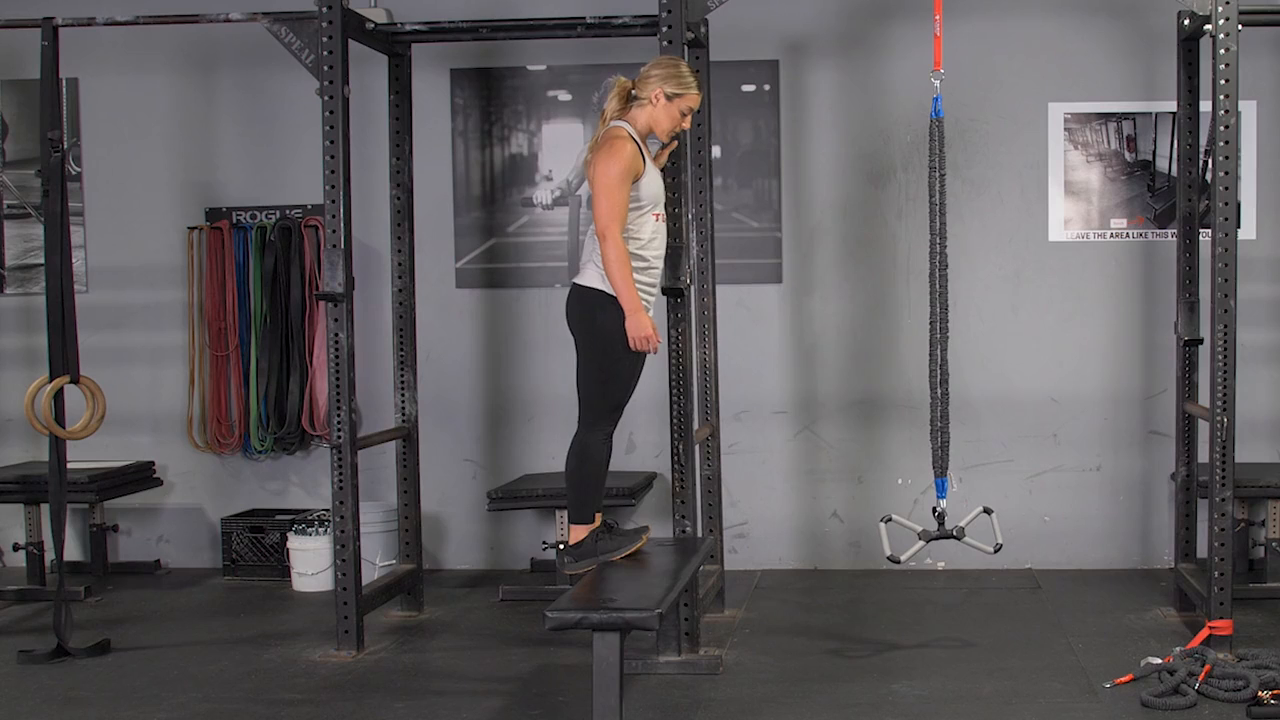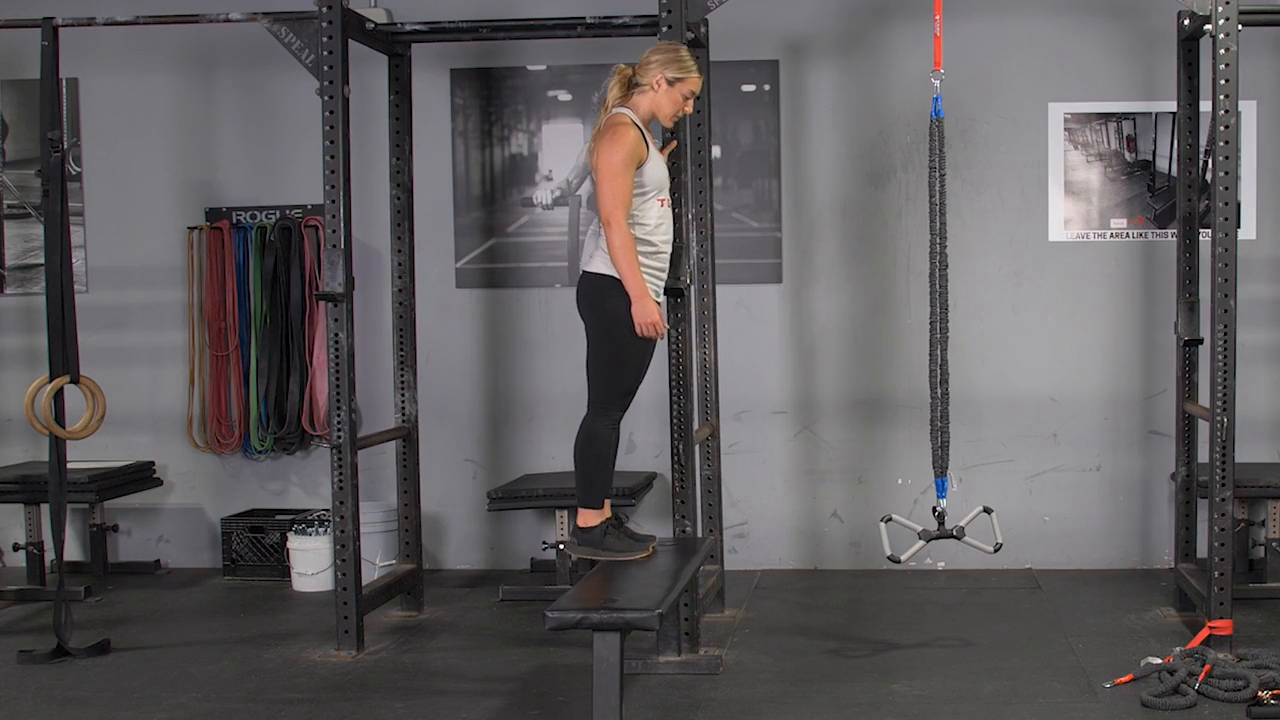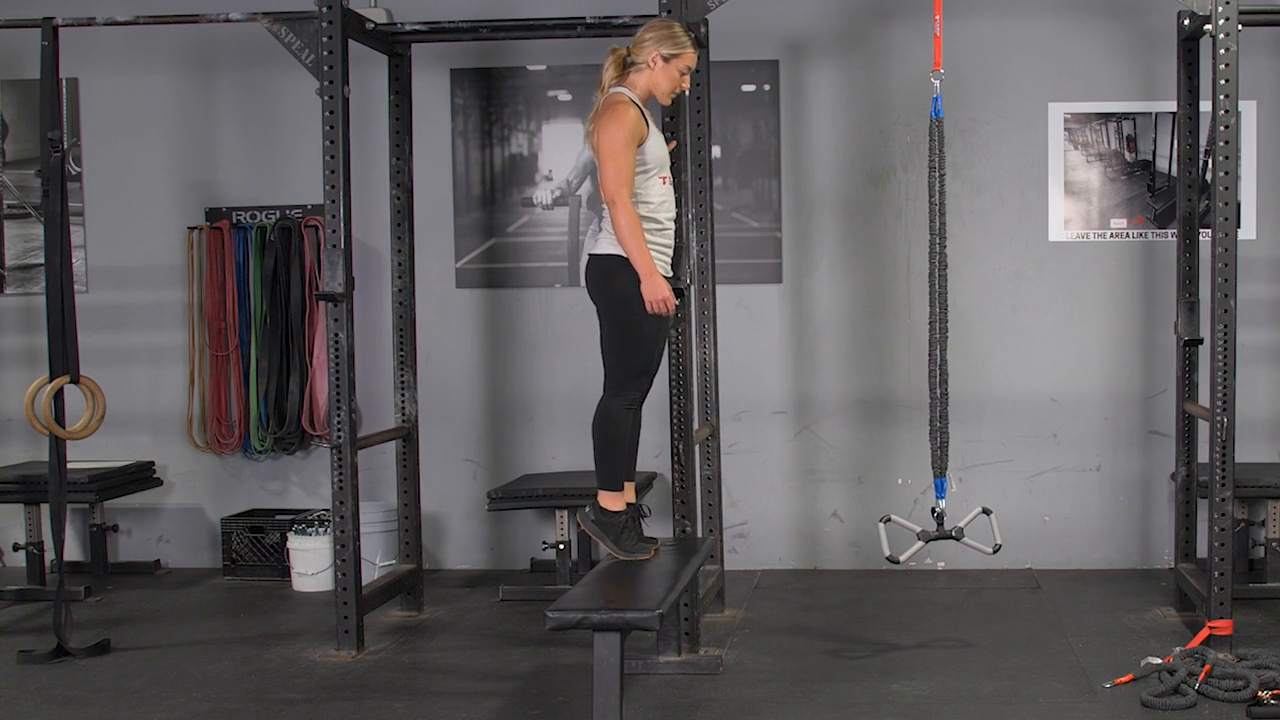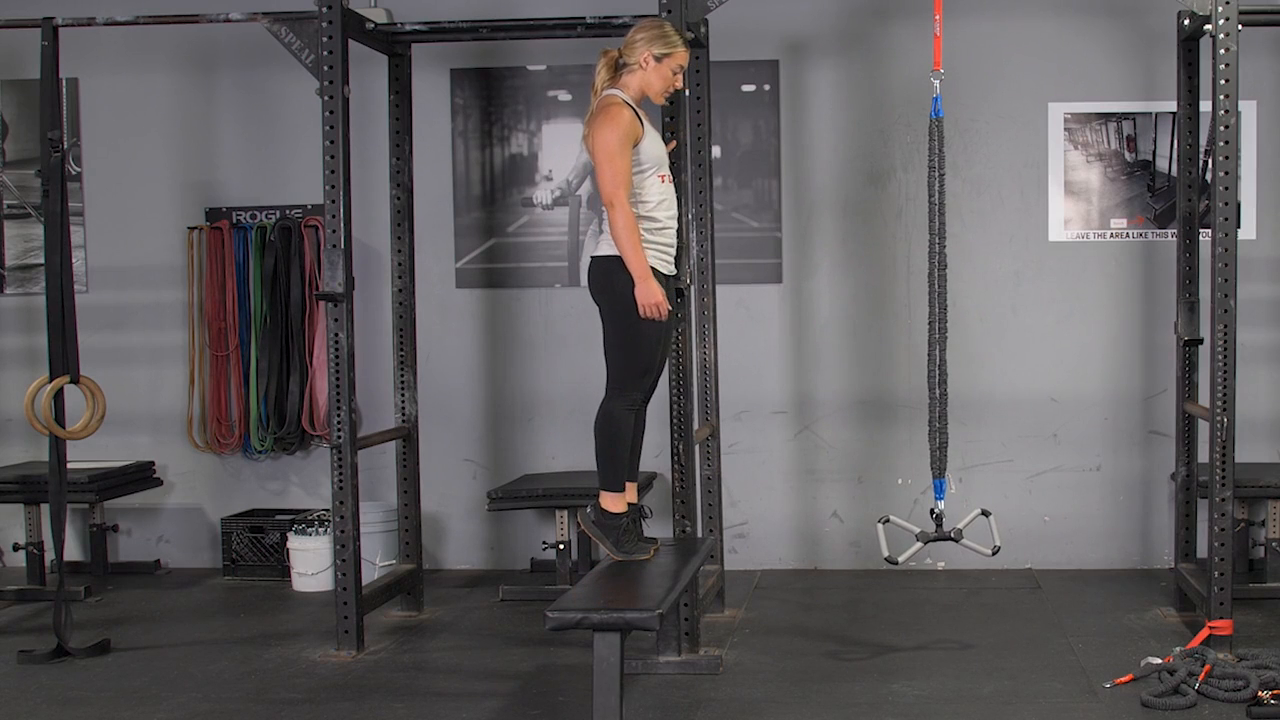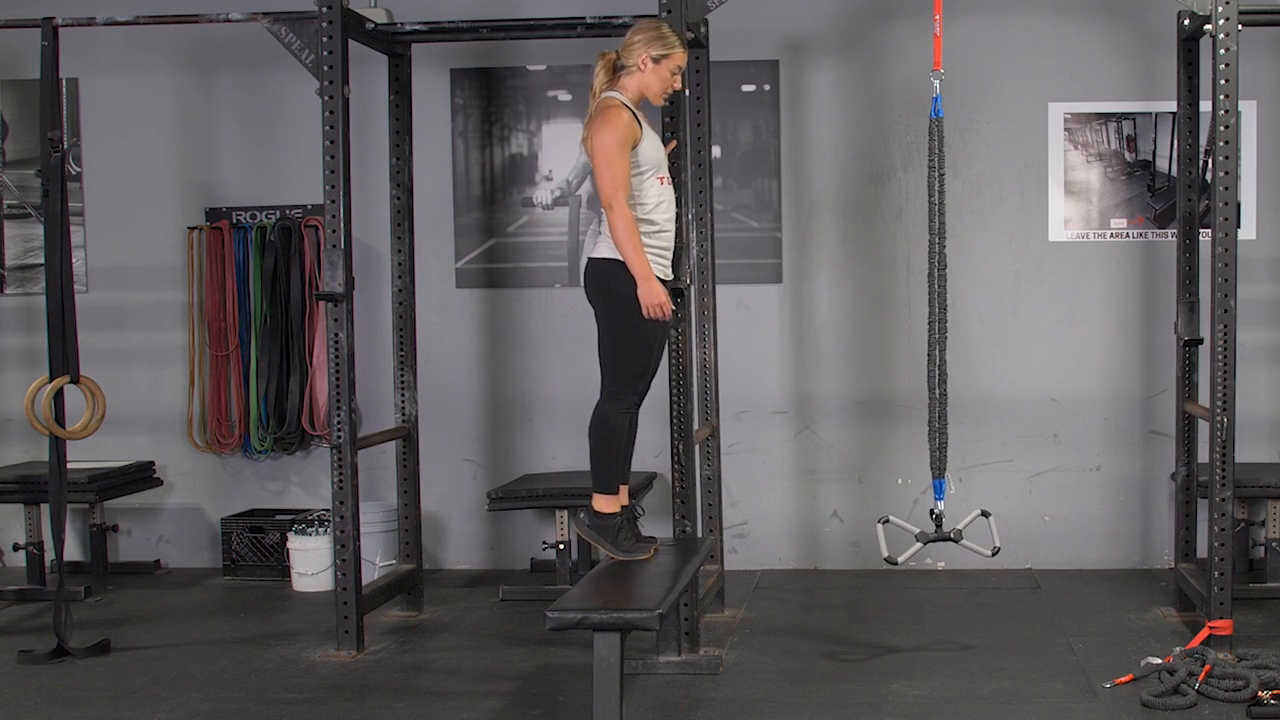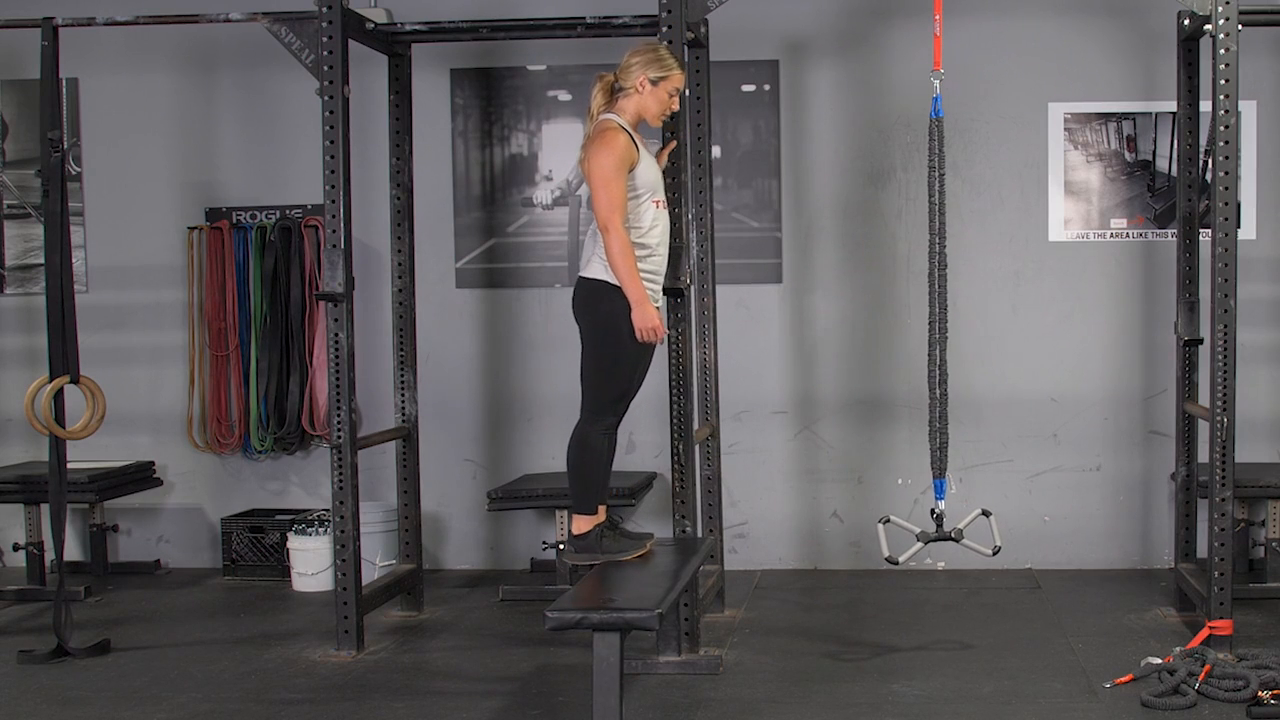
dt=0.4s
person 1, frame 1
left shoulder: (635, 146)
right shoulder: (618, 145)
right elbow: (608, 235)
left wrist: (659, 165)
right wrist: (634, 311)
left hip: (621, 305)
right hip: (607, 304)
left knee: (602, 422)
right knee: (597, 421)
left ankle: (591, 529)
right ankle: (580, 542)
person 1, frame 2
left shoulder: (639, 133)
right shoulder: (622, 132)
right elbow: (613, 221)
left wrist: (663, 157)
right wrist: (640, 297)
left hip: (630, 291)
right hip: (615, 291)
left knee: (612, 408)
right knee: (606, 408)
left ankle: (601, 519)
right ankle: (589, 526)
person 1, frame 3
left shoulder: (637, 112)
right shoulder: (621, 110)
right elbow: (618, 200)
right wrist: (649, 273)
left hip: (640, 271)
right hip: (624, 271)
left knee: (633, 393)
right knee: (623, 390)
left ankle: (624, 506)
right ankle: (607, 507)
person 1, frame 4
left shoulder: (634, 115)
right shoulder: (615, 112)
right elbow: (616, 203)
left wrist: (667, 152)
right wrist: (643, 277)
left hip: (649, 272)
right hip: (628, 273)
left knee: (638, 394)
right knee: (625, 392)
left ankle: (626, 507)
right ankle: (608, 509)
person 1, frame 5
left shoulder: (632, 117)
right shoulder: (613, 114)
right elbow: (615, 206)
left wrist: (668, 153)
right wrist: (644, 278)
left hip: (645, 275)
right hip: (624, 275)
left knee: (630, 396)
right knee: (620, 395)
left ankle: (617, 510)
right ankle: (601, 511)
person 1, frame 6
left shoulder: (630, 140)
right shoulder: (611, 137)
right elbow: (612, 228)
left wrist: (662, 162)
right wrist: (640, 302)
left hip: (631, 298)
right hip: (612, 297)
left knee: (609, 415)
right knee: (600, 414)
left ankle: (597, 523)
right ankle: (582, 534)
